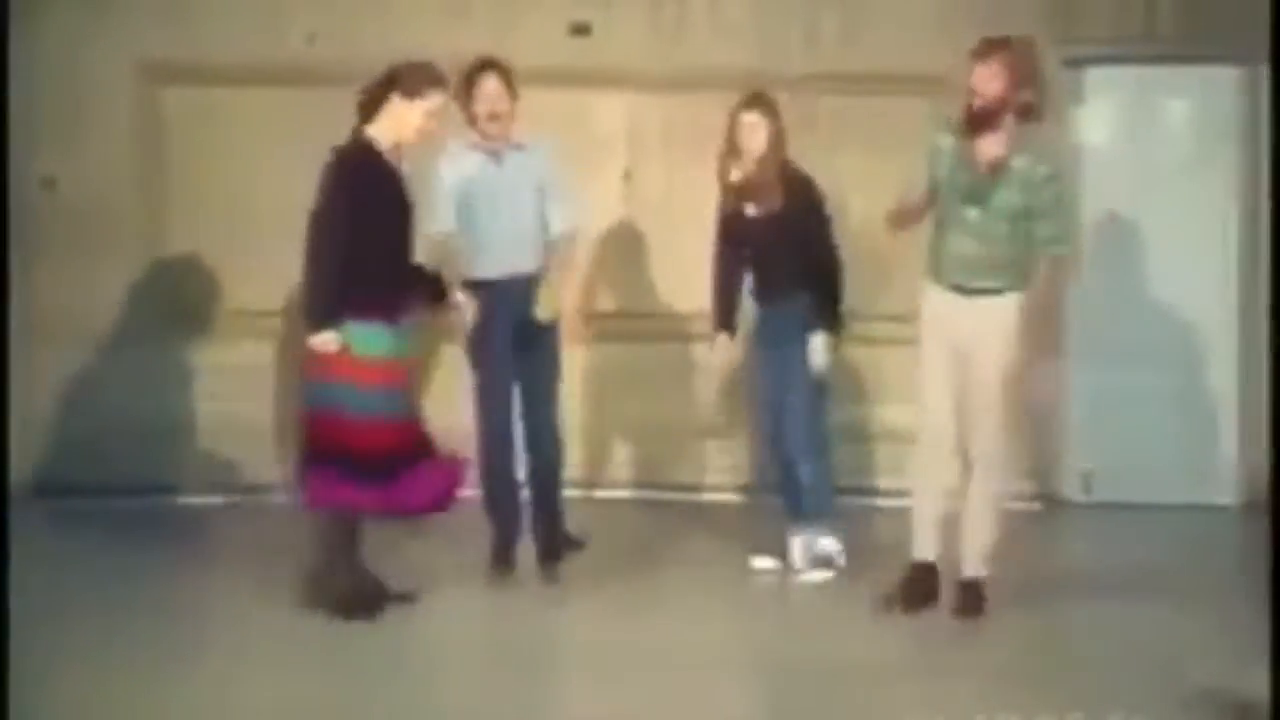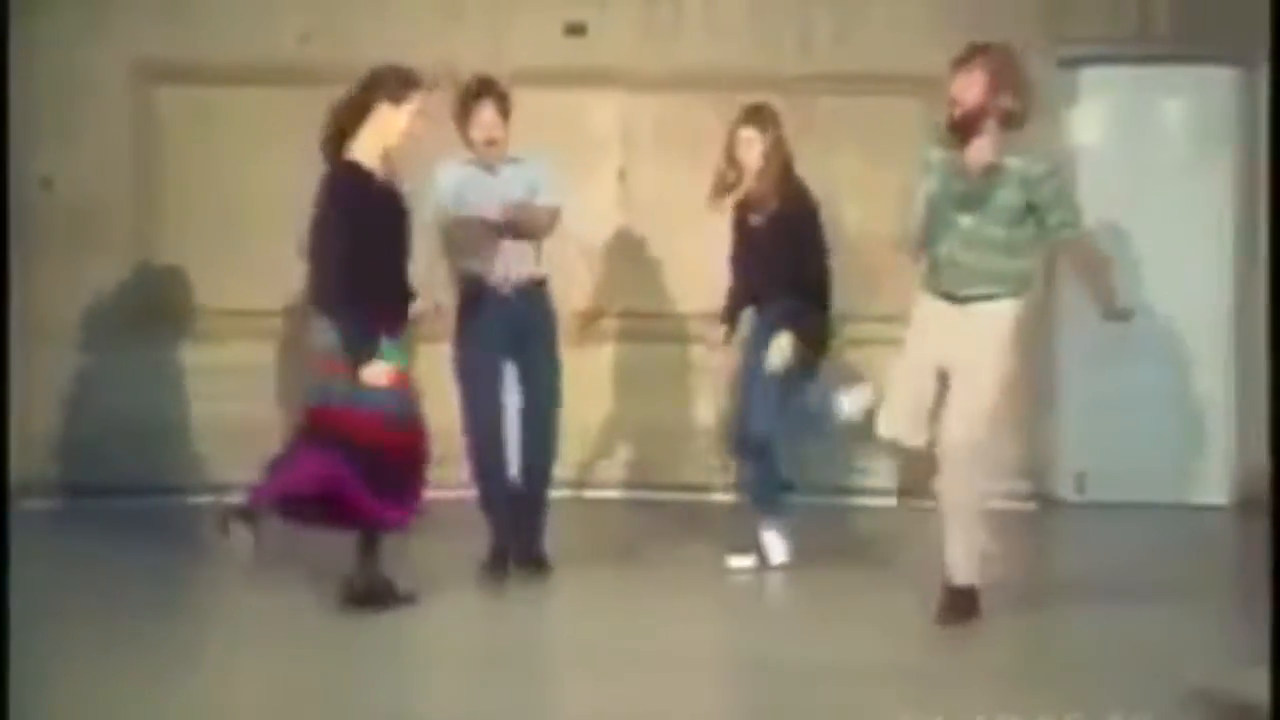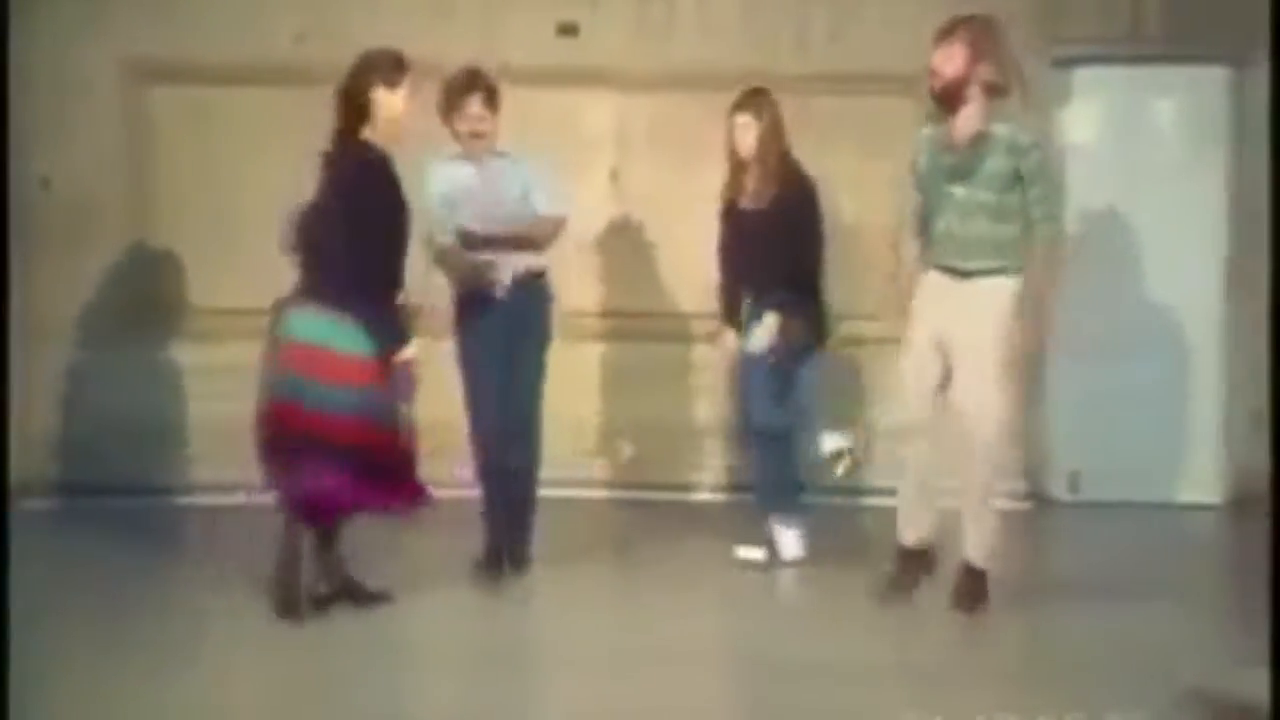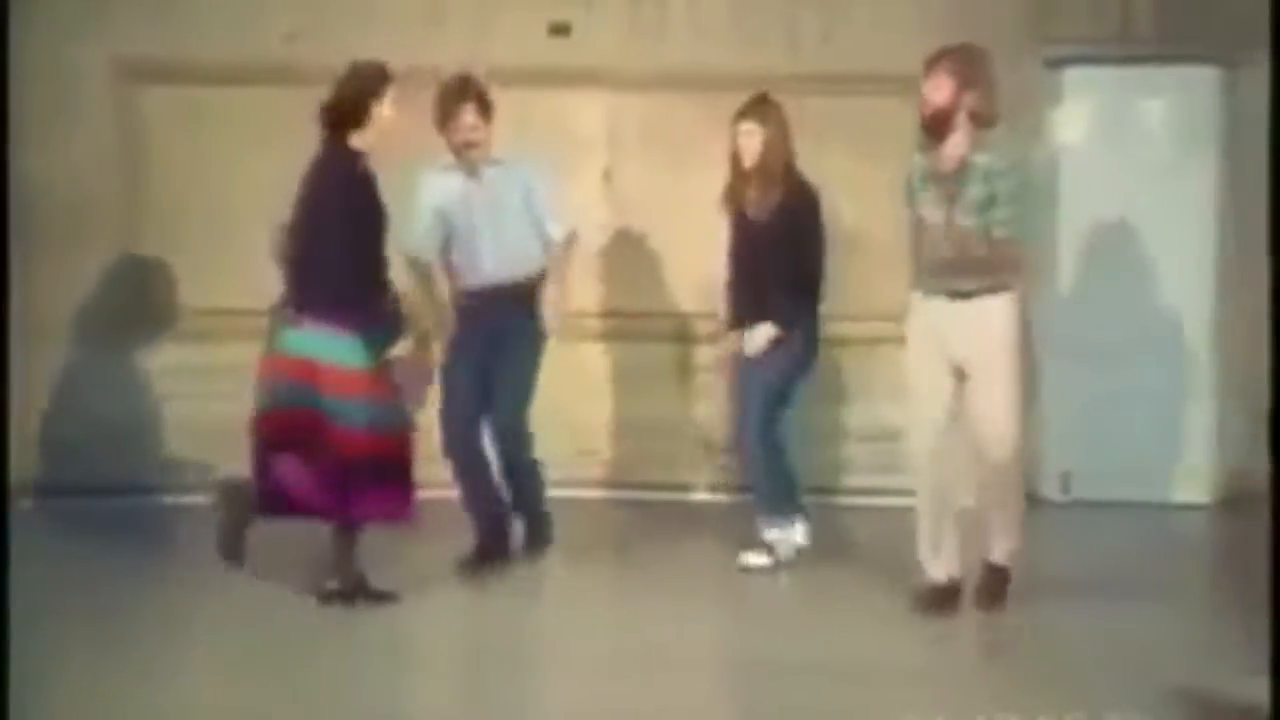
dt=0.2s
person 1, frame 1
left shoulder: (1034, 173)
right shoulder: (946, 146)
left elbow: (1047, 261)
right wrist: (906, 213)
left hip: (995, 311)
right hip: (940, 303)
left knee: (985, 445)
right knee: (937, 436)
left ankle: (973, 575)
right ankle: (923, 565)
person 1, frame 2
left shoulder: (1034, 174)
right shoulder: (937, 162)
left elbow: (1074, 242)
left wrist: (1110, 301)
right wrist: (910, 249)
left hip: (990, 320)
right hip: (934, 311)
left knee: (963, 445)
right knee: (895, 429)
left ankle: (962, 581)
right ankle: (934, 462)
person 1, frame 3
left shoulder: (1019, 144)
right shoulder: (928, 140)
left elbow: (1044, 233)
left wrist: (1034, 308)
right wrist: (908, 285)
left hip: (991, 295)
right hip: (936, 293)
left knee: (984, 429)
right knee: (916, 417)
left ankle: (976, 560)
right ankle: (914, 542)
person 1, frame 4
left shoulder: (996, 167)
right shoulder: (919, 165)
left elbow: (1009, 254)
left wrist: (961, 244)
left hip: (988, 313)
right hip: (929, 314)
left knee: (999, 442)
right knee: (926, 445)
left ankle: (999, 558)
right ankle: (940, 574)
person 2, frame 1
left shoulder: (383, 164)
right shoulder: (354, 163)
right elbow: (325, 241)
left wrist: (436, 289)
right wrist: (322, 320)
left hip: (378, 324)
right hip: (354, 326)
left knee: (375, 447)
right knee: (358, 445)
left ankle: (349, 570)
right ankle: (336, 572)
person 2, frame 2
left shoulder: (378, 177)
right shoulder: (346, 182)
right elbow: (337, 273)
left wrist: (407, 300)
right wrist: (363, 353)
left hip: (378, 335)
right hip: (355, 341)
left knee: (387, 448)
right knee: (360, 440)
left ankle: (367, 573)
person 2, frame 3
left shoulder: (355, 161)
right shoulder: (364, 166)
right elbow: (360, 260)
right wrist: (394, 334)
left hip: (327, 319)
right hip: (338, 324)
left knee: (337, 448)
right knee: (329, 443)
left ankle: (328, 572)
right ankle: (295, 563)
person 2, frame 4
left shoulder: (333, 169)
right shoulder: (349, 174)
right elbow: (353, 263)
right wrist: (388, 327)
left hip: (310, 328)
right hip: (332, 334)
left knee: (350, 447)
right knee: (357, 446)
left ankle: (343, 572)
person 3, frame 1
left shoulder: (538, 158)
right shoulder: (453, 163)
left elbow: (561, 232)
right elbow: (443, 236)
left wrist: (553, 282)
right wrist: (458, 293)
left hip: (535, 294)
right hip: (483, 297)
left knee: (543, 416)
right knee: (495, 420)
left ankle: (550, 532)
right ankle: (504, 538)
person 3, frame 2
left shoulder: (531, 171)
right shoulder: (448, 176)
left elbow: (546, 220)
right elbow: (450, 231)
left wrist: (505, 215)
right wrist: (486, 260)
left hip: (530, 301)
right hip: (479, 304)
left knee: (542, 414)
right knee: (483, 424)
left ankle: (529, 539)
right ankle: (503, 538)
person 3, frame 3
left shoulder: (523, 168)
right shoulder: (441, 175)
left elbow: (551, 225)
right elbow: (442, 247)
left wrist: (505, 232)
right wrist: (477, 266)
left hip: (526, 297)
right hip: (477, 303)
left knee: (521, 415)
right knee: (487, 421)
left ankle: (516, 536)
right ankle: (499, 538)
person 3, frame 4
left shoulder: (522, 175)
right shoulder: (435, 185)
left elbow: (561, 236)
right elbow: (424, 256)
left wrist: (554, 282)
right wrist: (443, 302)
left hip: (522, 304)
right hip: (472, 310)
left knee: (506, 414)
right knee: (457, 424)
left ankle: (530, 508)
right ankle: (492, 536)
person 4, frame 1
left shoulder: (797, 189)
right shoulder: (734, 197)
left elbow: (825, 261)
right elbow: (728, 265)
left wrist: (825, 327)
right wrist: (723, 325)
left hip: (803, 318)
right hip: (769, 319)
left knee: (801, 429)
right knee: (774, 431)
left ankle: (826, 542)
right ankle: (800, 539)
person 4, frame 2
left shoulder: (795, 202)
right shoulder: (745, 205)
left elbow: (814, 273)
left wrist: (794, 332)
right wrist: (729, 319)
left hip: (796, 328)
right hip: (765, 325)
left knee: (756, 423)
right knee: (752, 431)
left ankle: (837, 419)
right ankle: (776, 532)
person 4, frame 3
left shoulder: (795, 187)
right shoulder: (736, 191)
left elbow: (808, 261)
left wrist: (780, 316)
right wrist: (729, 320)
left hip: (793, 316)
right hip: (758, 319)
left knee: (761, 407)
right knee: (760, 419)
left ankle: (810, 454)
right ankle: (787, 533)
person 4, frame 4
left shoulder: (798, 197)
right shoulder: (742, 195)
left elbow: (807, 271)
left wrist: (775, 324)
right wrist: (738, 323)
left hip: (788, 331)
right hip: (757, 326)
left knee: (754, 425)
right knee: (754, 427)
left ankle: (781, 531)
right ankle: (786, 524)
